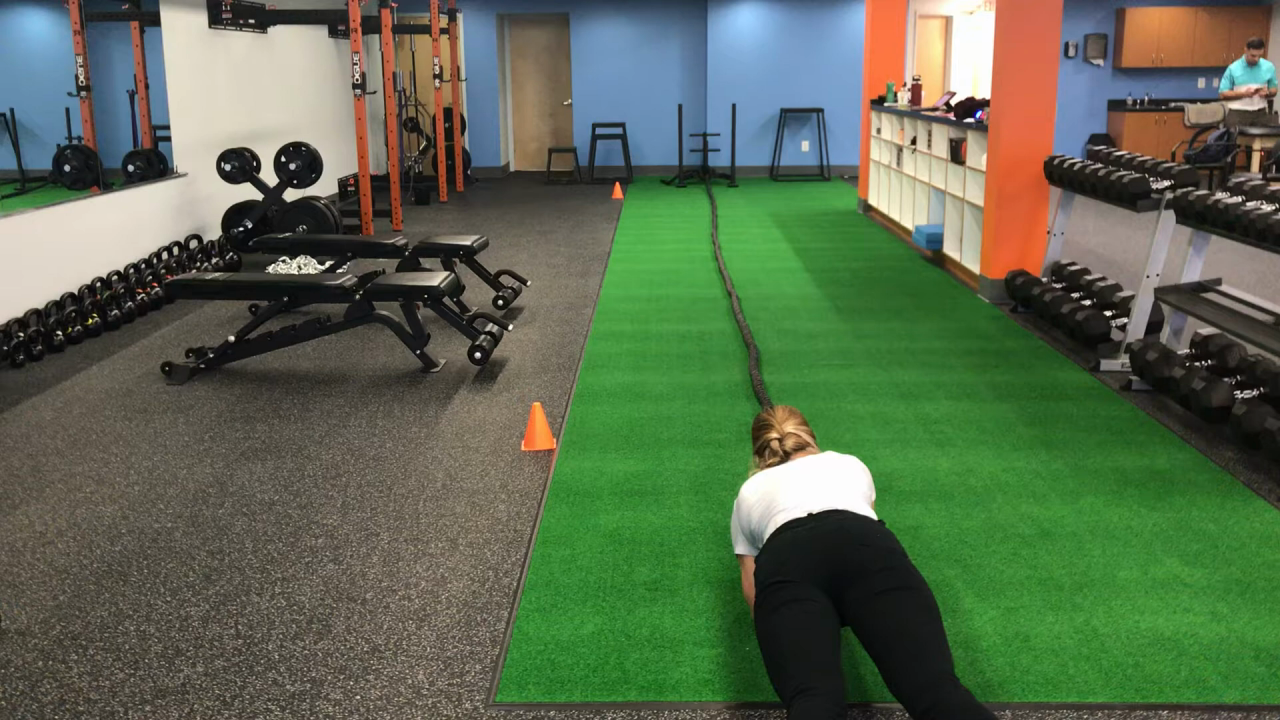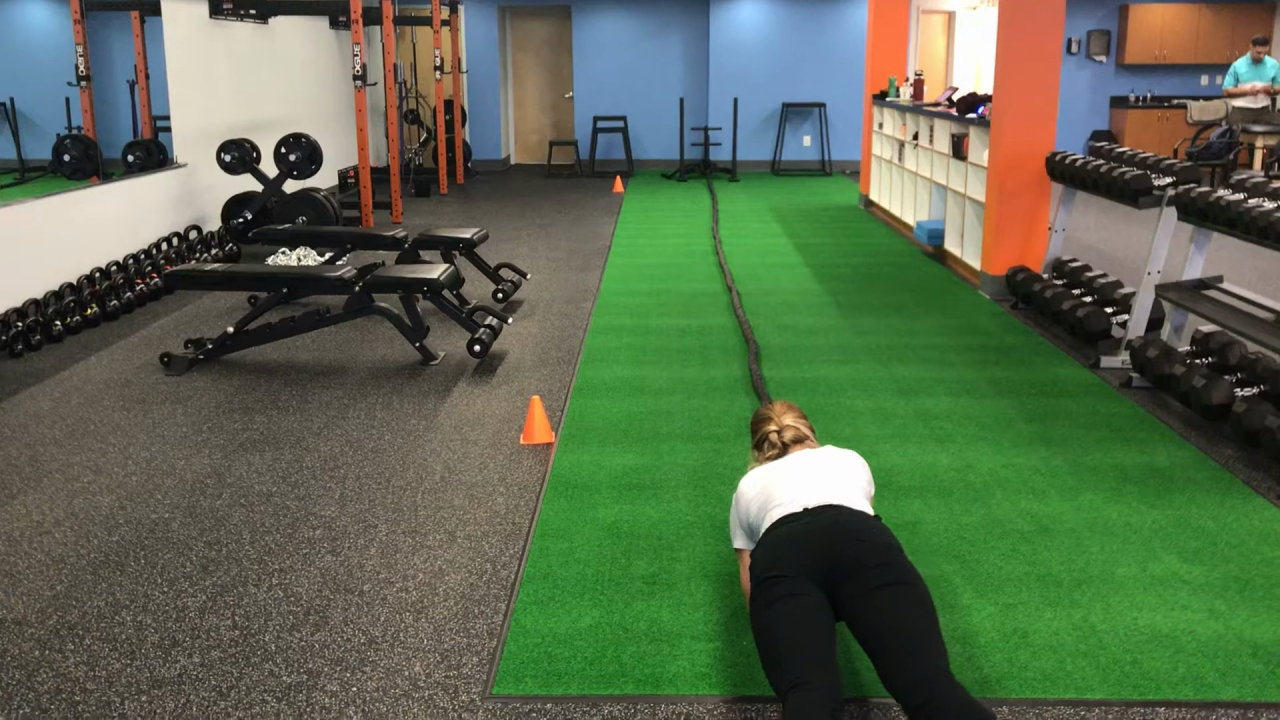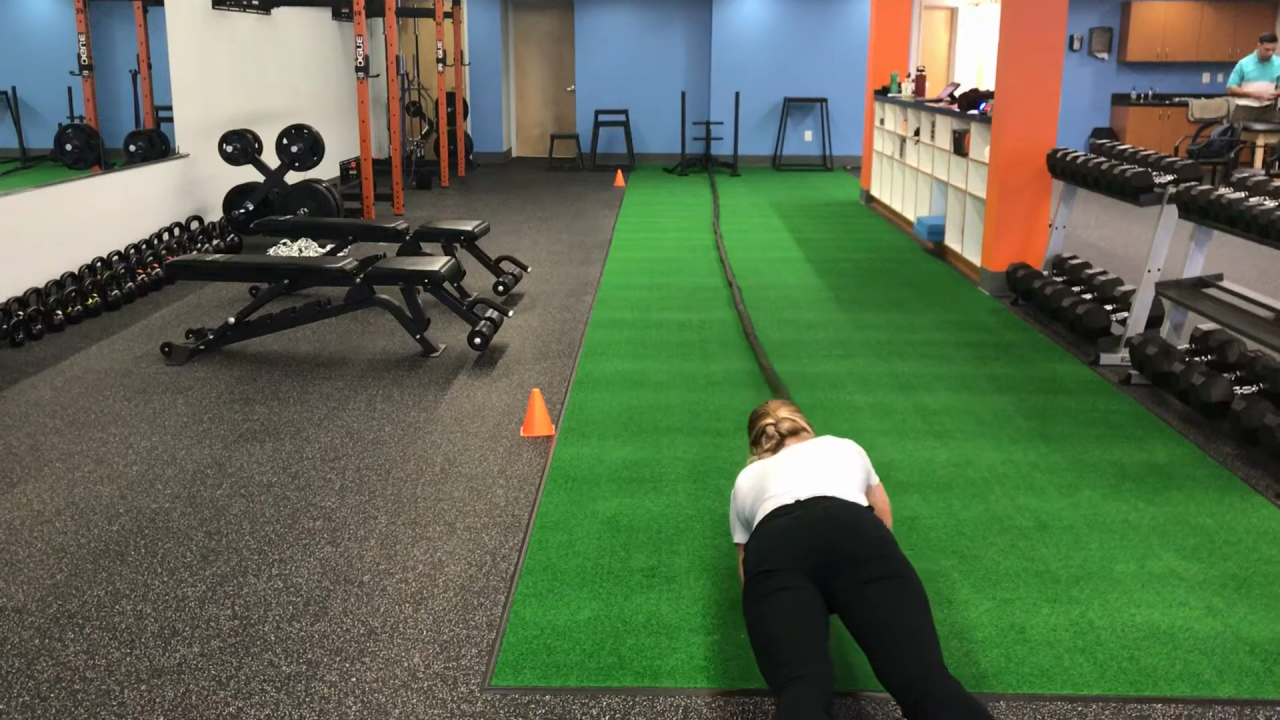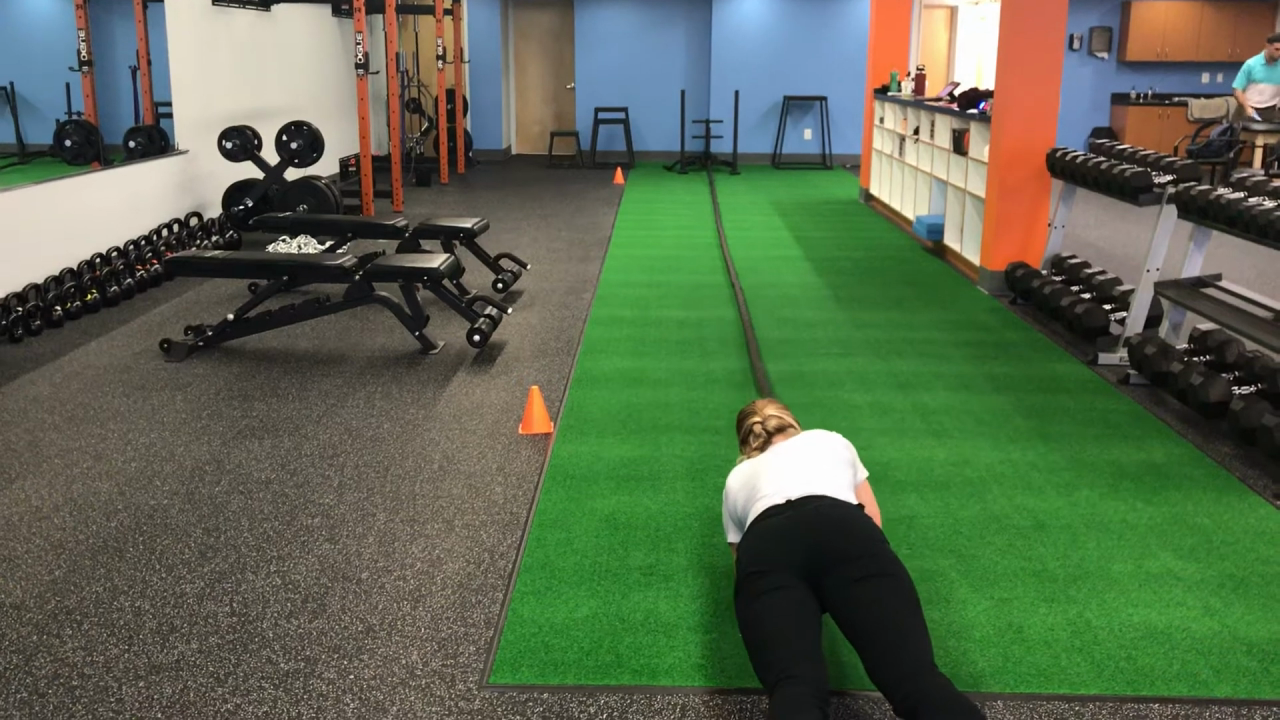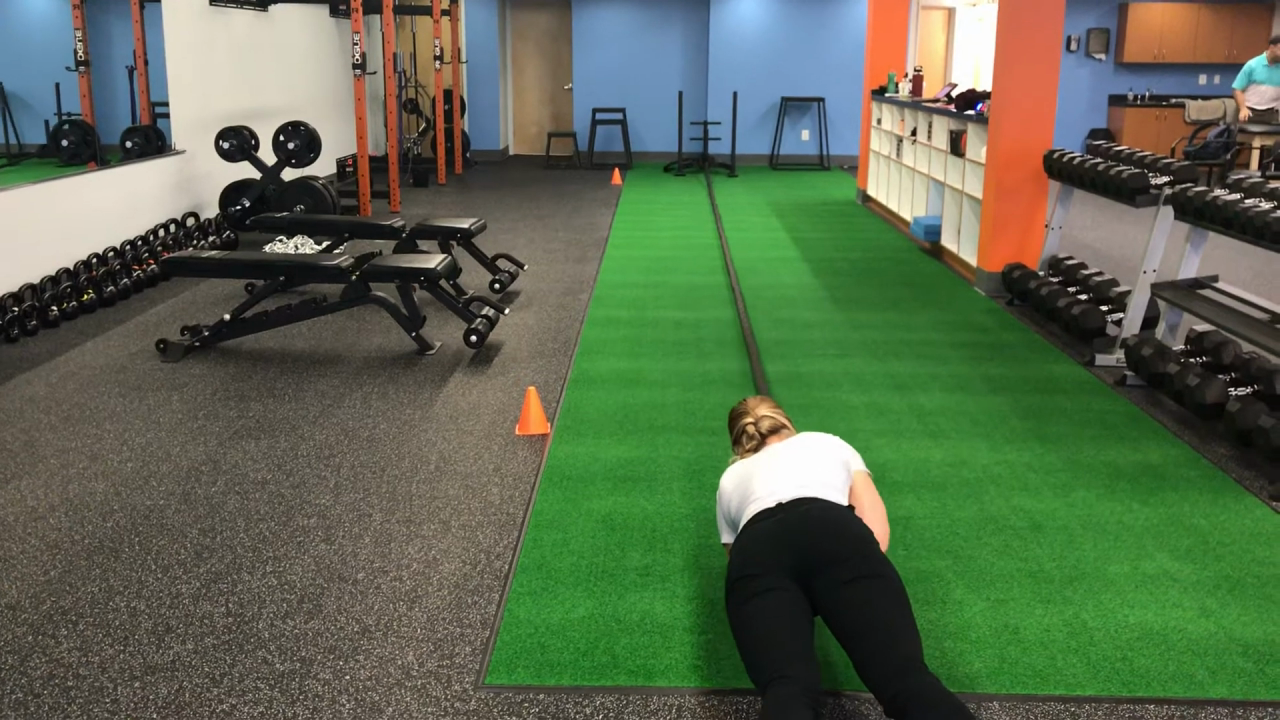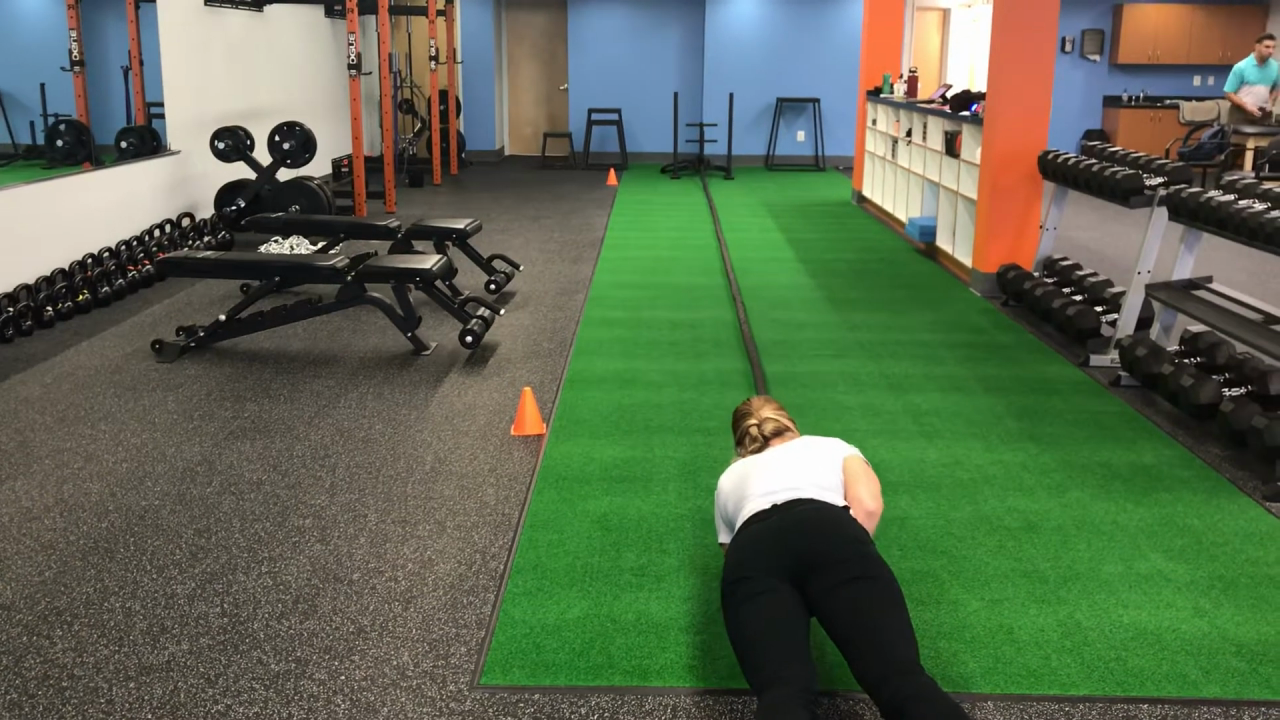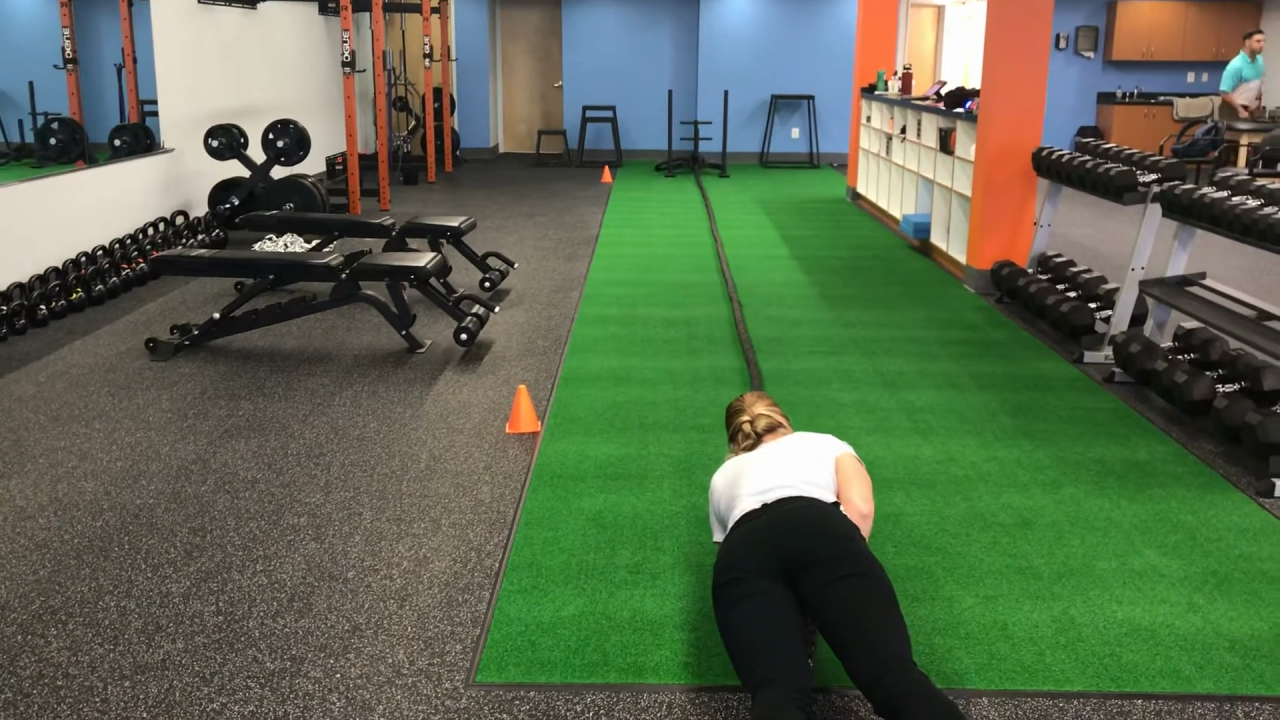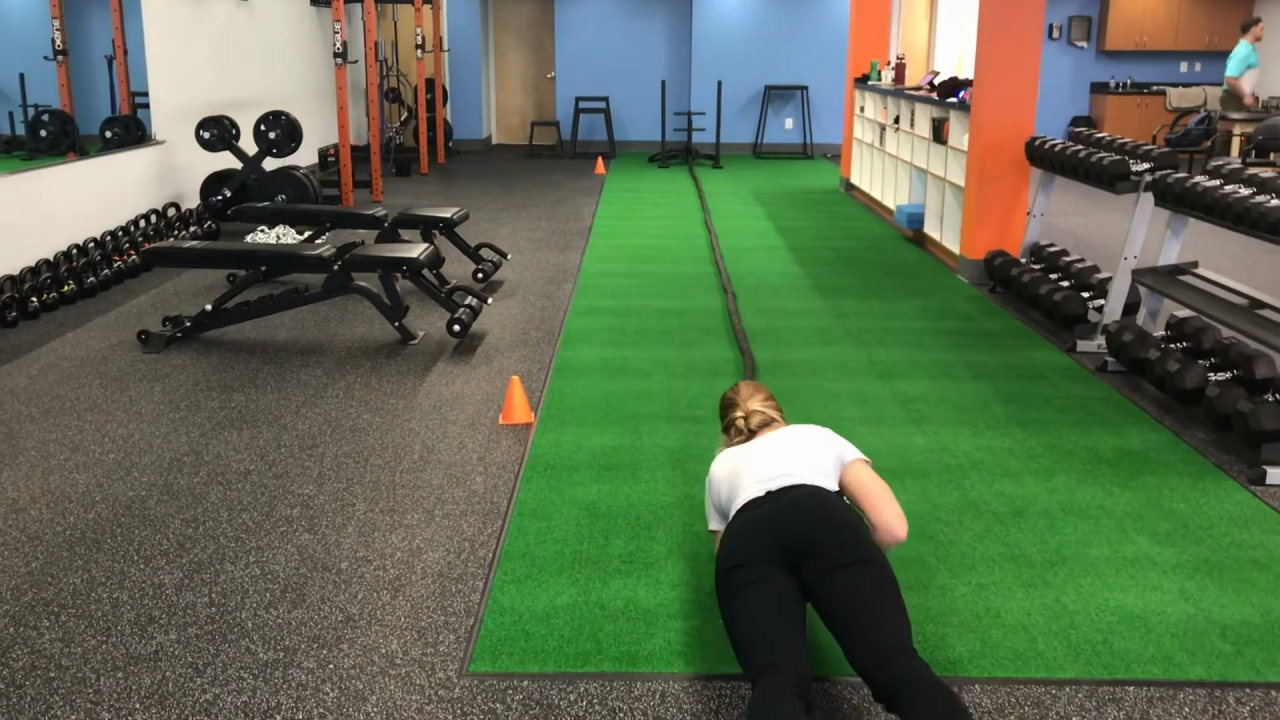
dt=0.3s
person 1, frame 1
left shoulder: (749, 492)
right shoulder: (849, 463)
left elbow: (753, 590)
left hip: (785, 563)
right hip: (867, 545)
right knee: (935, 688)
person 1, frame 2
left shoulder: (748, 485)
right shoulder: (848, 458)
left elbow: (751, 585)
left hip: (781, 559)
right hip: (862, 543)
right knee: (931, 684)
person 1, frame 3
left shoulder: (746, 479)
right shoulder: (844, 447)
left elbow: (747, 565)
right elbow: (882, 520)
left hip: (774, 549)
right hip: (853, 532)
left knee: (803, 693)
right knee: (924, 679)
person 1, frame 4
left shoulder: (736, 478)
right shoulder: (831, 440)
right elbow: (871, 518)
left hip: (766, 549)
right hip: (844, 534)
left knee: (796, 692)
right knee: (916, 677)
person 1, frame 5
left shoulder: (730, 478)
right shoulder: (830, 444)
right elbow: (878, 535)
left hip: (758, 551)
right hip: (837, 535)
left knee: (788, 692)
right knee: (907, 679)
person 1, frame 6
left shoulder: (730, 478)
right shoulder: (833, 447)
right elbow: (868, 504)
left hip: (753, 554)
right hip: (831, 536)
left knee: (784, 694)
right knee: (903, 680)
person 1, frame 7
left shoulder: (723, 476)
right shoulder: (825, 443)
right elbow: (859, 507)
left hip: (743, 554)
right hip: (823, 534)
right knee: (896, 678)
person 1, frame 8
left shoulder: (720, 465)
right shoulder: (821, 436)
right elbow: (893, 526)
left hip: (748, 541)
right hip: (826, 523)
left knee: (778, 683)
right knee: (897, 665)
